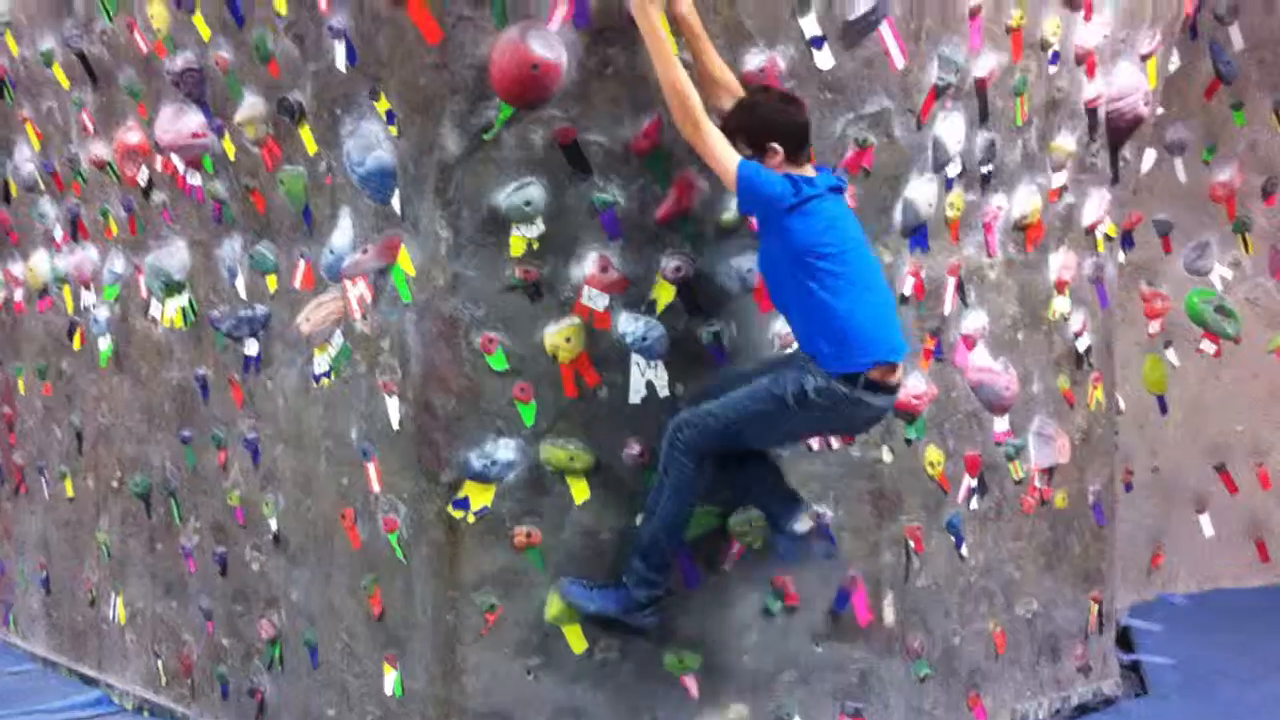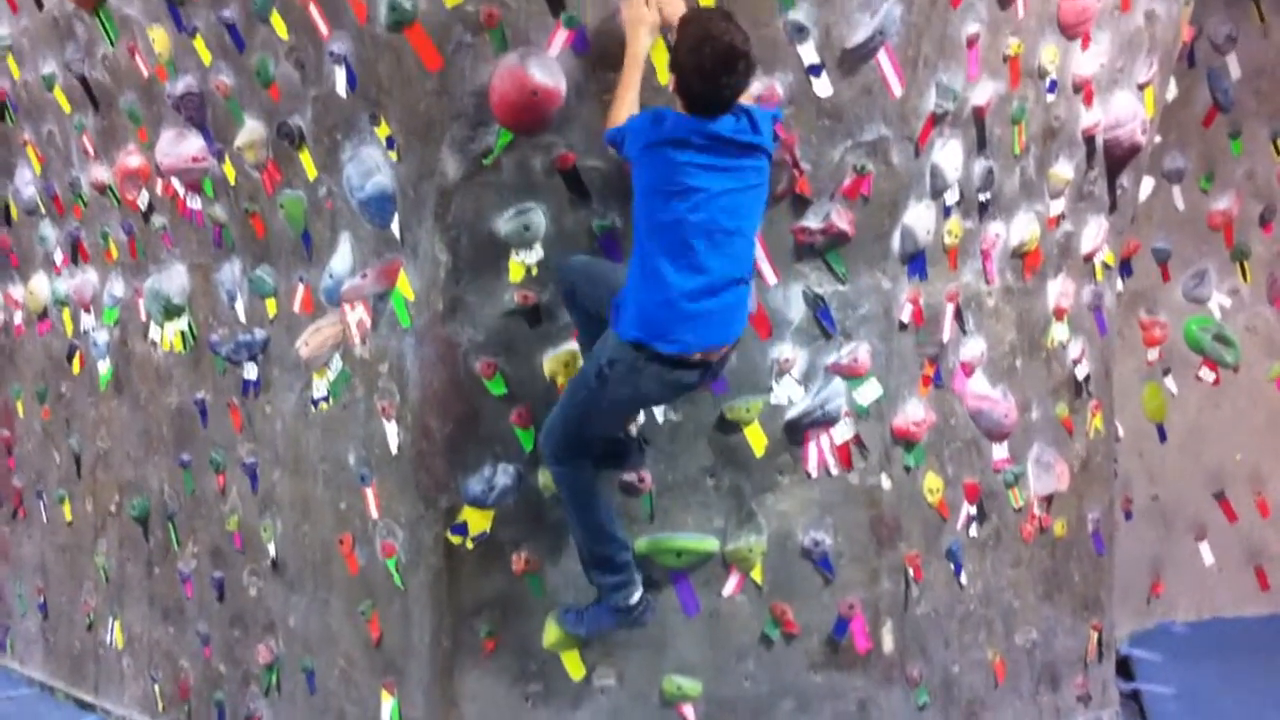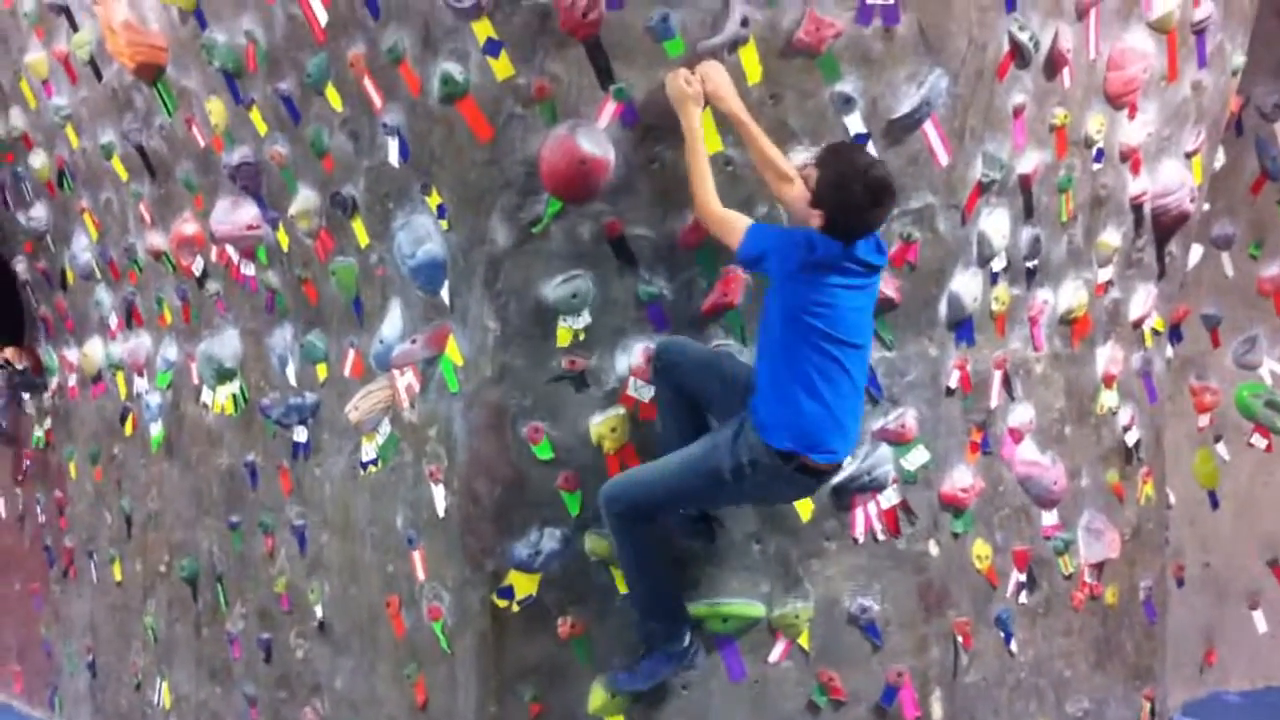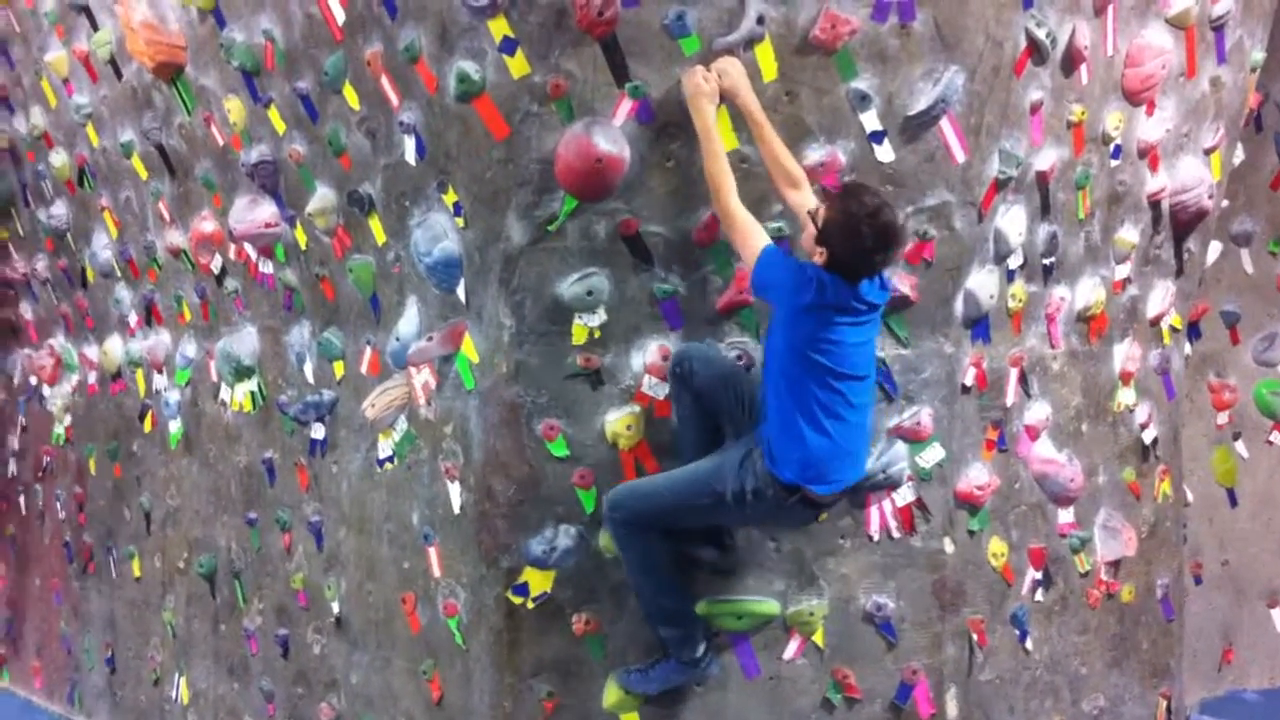
dt=1s
person 1, frame 1
left shoulder: (781, 197)
right shoulder: (813, 185)
left elbow: (695, 125)
right elbow: (730, 100)
left hip: (850, 385)
right hip: (858, 377)
left knee: (689, 436)
right knee: (712, 405)
left ankle: (638, 594)
right ankle: (790, 514)
person 1, frame 2
left shoulder: (655, 135)
right shoulder: (758, 132)
left elbow: (617, 119)
right elbow: (731, 84)
left hip: (653, 349)
right hip: (716, 347)
left knee: (562, 447)
right knee: (575, 274)
left ankle: (622, 593)
right ankle: (615, 436)
person 1, frame 3
left shoulder: (800, 253)
right shoulder: (865, 242)
left elbow: (709, 211)
right elbow: (783, 180)
left wrist: (691, 115)
right wrist: (731, 106)
left hip: (782, 455)
right hip: (805, 431)
left knee: (619, 502)
right knee: (671, 357)
left ankle: (670, 641)
right ankle: (691, 495)
person 1, frame 4
left shoulder: (806, 290)
right shoulder: (866, 275)
left elbow: (730, 209)
right elbow: (794, 186)
left wrist: (703, 110)
right wrist: (745, 100)
left hip: (790, 482)
right hip: (820, 456)
left knee: (623, 509)
right knee: (690, 363)
left ankle: (686, 652)
right ankle: (701, 516)
